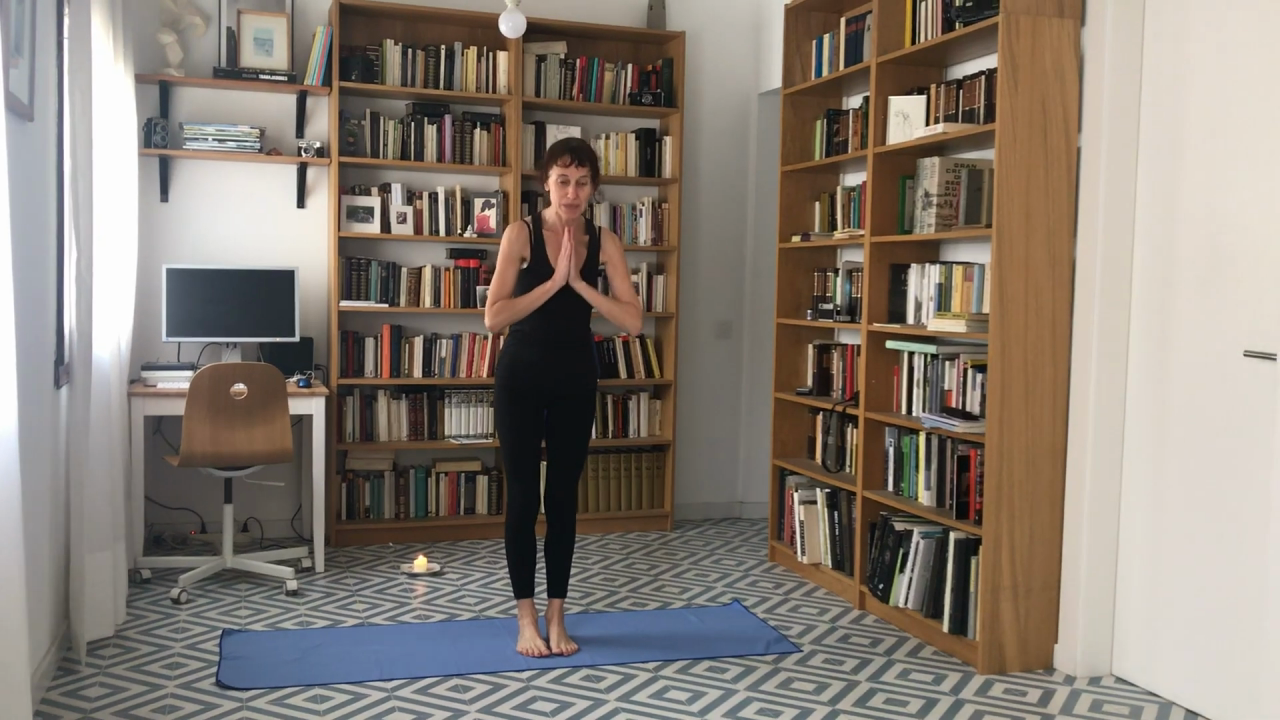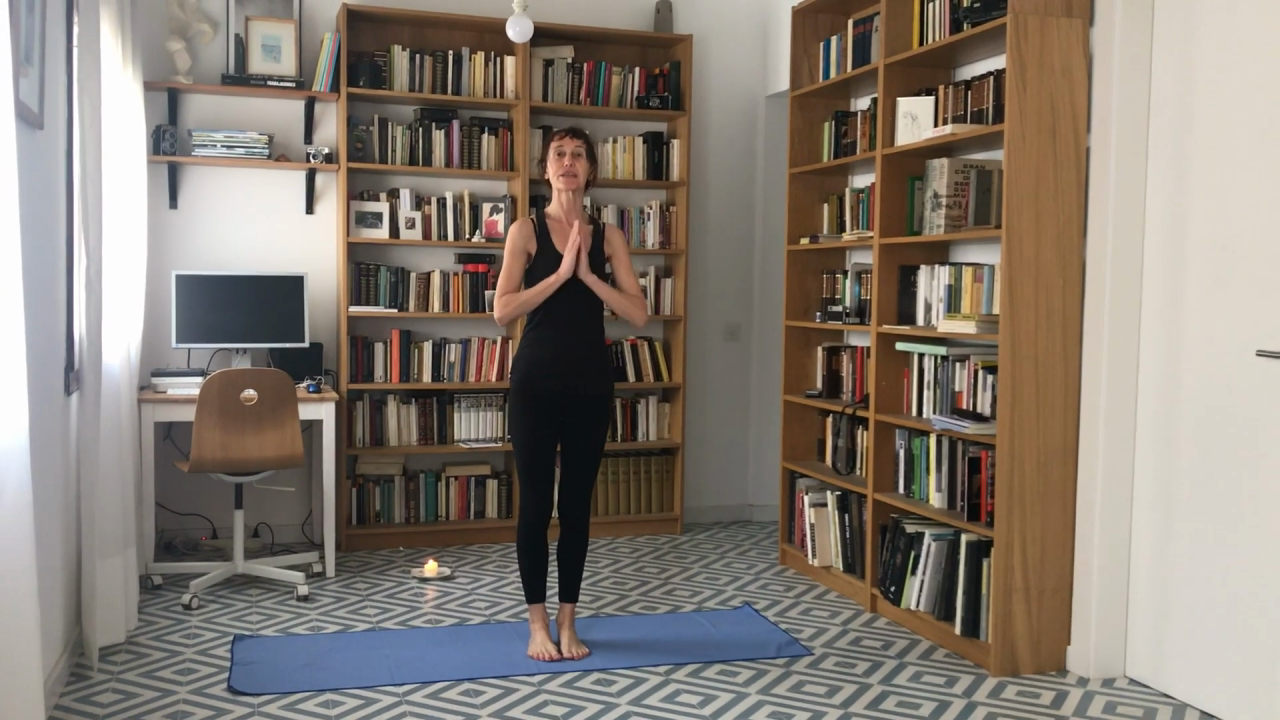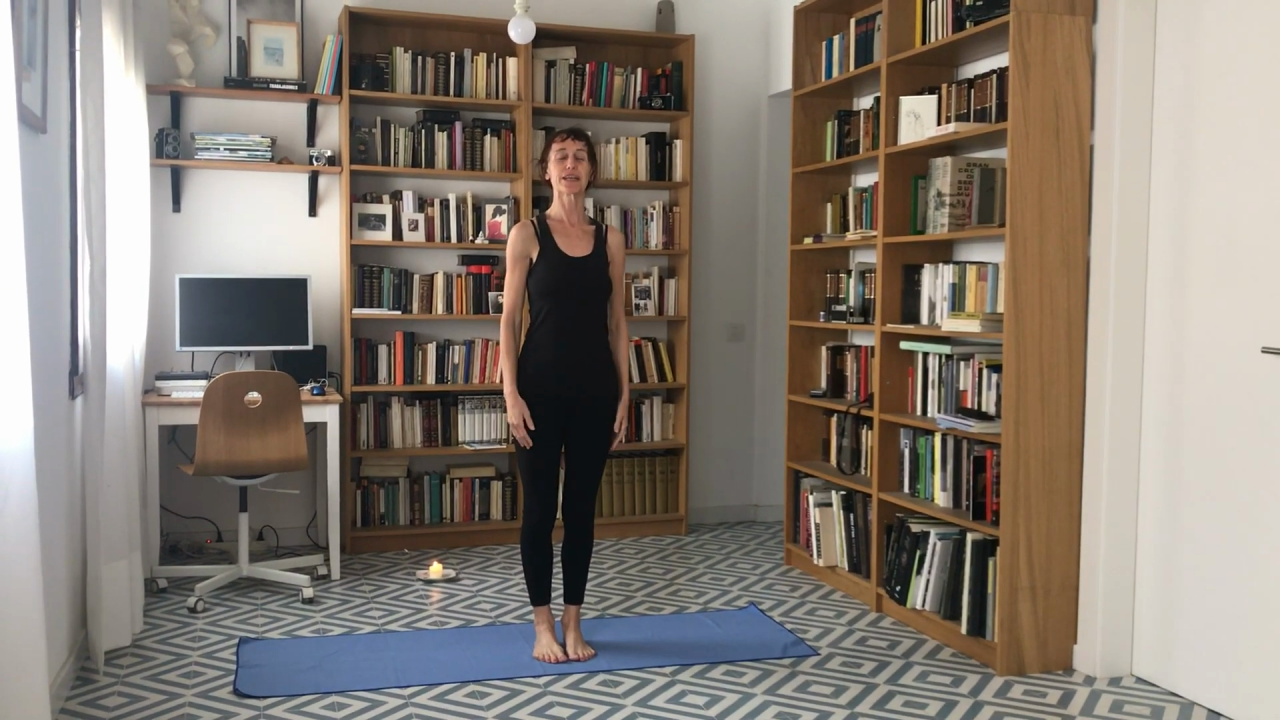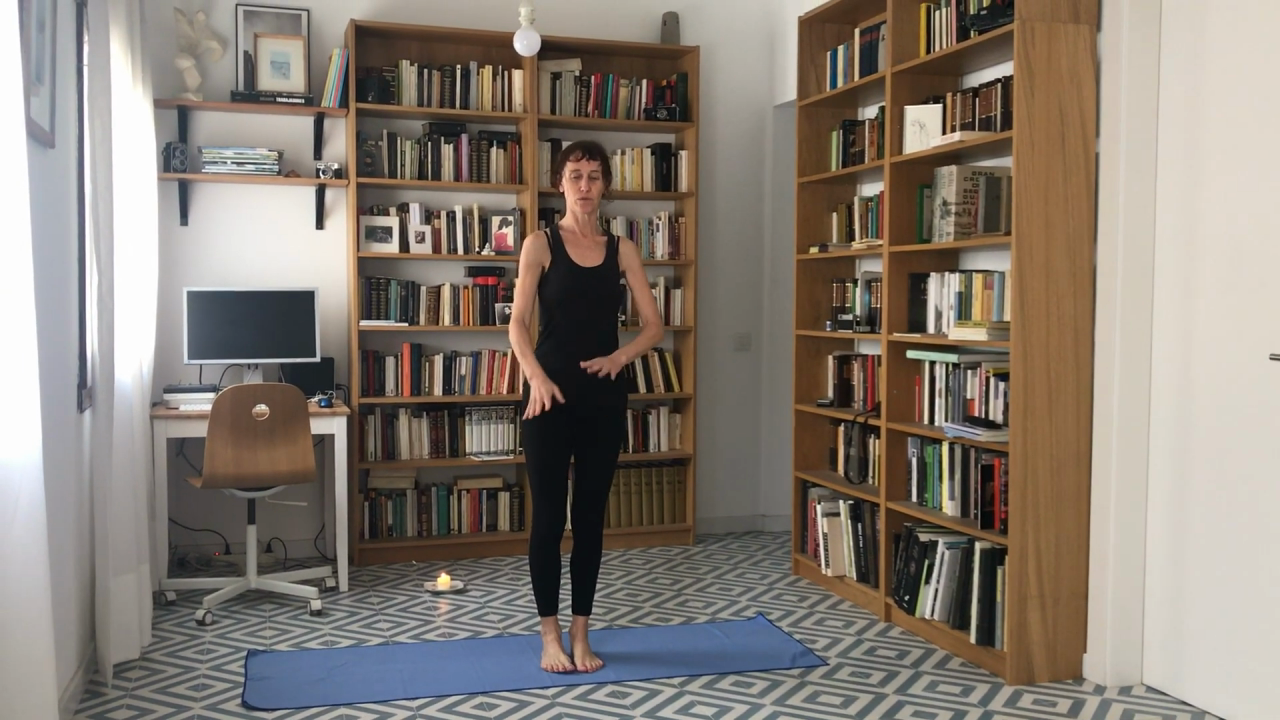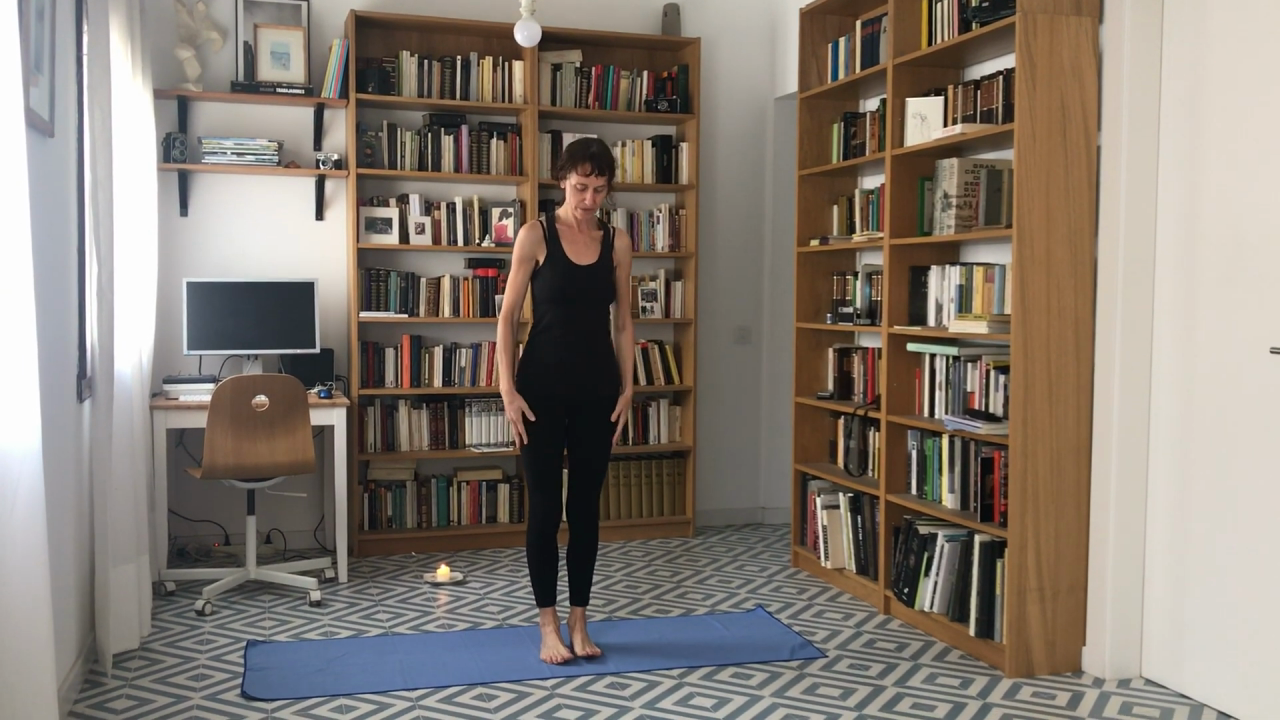
dt=1s
person 1, frame 1
left shoulder: (603, 241)
right shoulder: (521, 233)
left elbow: (633, 321)
right elbow: (494, 316)
left wrist: (578, 282)
right wrist: (554, 280)
left hip: (575, 378)
right hip: (521, 376)
left knee: (563, 497)
right knee: (523, 497)
left ankle: (556, 615)
right ankle: (527, 618)
person 1, frame 2
left shoulder: (608, 235)
right shoulder: (526, 230)
left elbow: (639, 313)
right elbow: (502, 309)
left wrist: (588, 275)
right wrist: (561, 271)
left hip: (591, 378)
right hip: (537, 377)
left knee: (577, 502)
right knee: (536, 502)
left ankle: (568, 621)
right ankle: (538, 623)
person 1, frame 3
left shoulder: (609, 238)
right shoulder: (527, 234)
left elbow: (617, 322)
right elbow: (510, 320)
left wrist: (623, 393)
right wrist: (511, 393)
left hip: (594, 385)
right hip: (541, 383)
left knee: (582, 505)
right knee: (540, 506)
left ankle: (572, 622)
right ankle: (543, 624)
person 1, frame 4
left shoulder: (622, 249)
right shoulder: (540, 243)
left elbow: (653, 323)
right elbow: (518, 323)
left wrist: (621, 355)
right wrist: (535, 375)
left hip: (604, 394)
right hip: (550, 394)
left knee: (590, 516)
right knee: (549, 515)
left ankle: (581, 633)
right ankle: (551, 634)
person 1, frame 5
left shoulder: (617, 241)
right shoulder: (536, 235)
left elbow: (623, 321)
right elbow: (508, 317)
left wrist: (627, 386)
right wrist: (507, 389)
left hip: (597, 386)
right hip: (543, 384)
left knee: (586, 506)
right knee: (545, 507)
left ankle: (579, 622)
right ankle: (549, 624)
